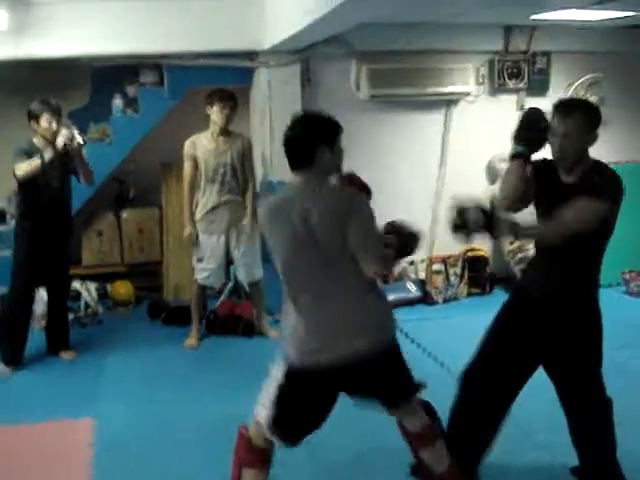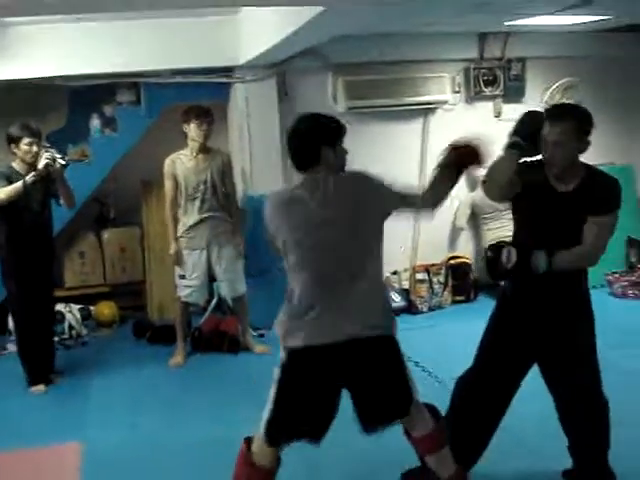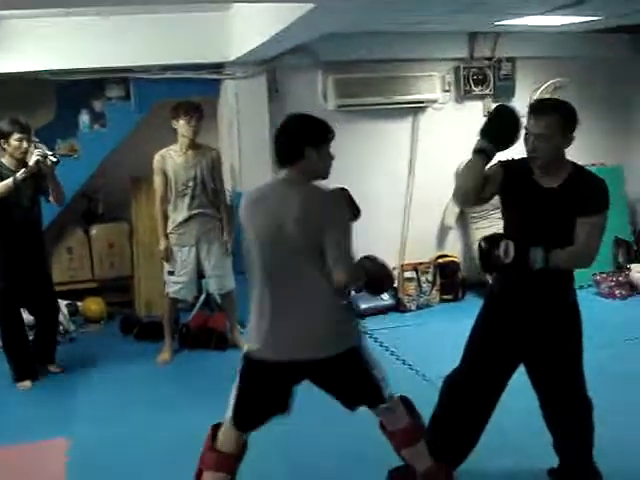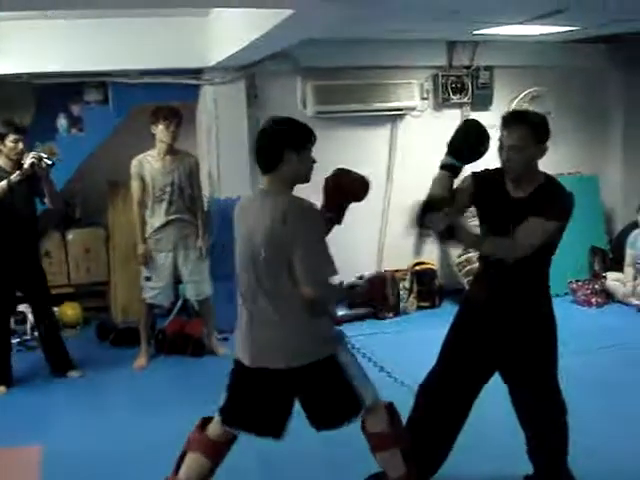
dt=0.3s
person 1, frame 1
left shoulder: (605, 182)
right shoulder: (542, 171)
left elbow: (558, 229)
right elbow: (509, 200)
left wrist: (497, 225)
right wrist: (521, 149)
left hip: (574, 307)
right hip: (530, 297)
left knee: (585, 396)
right knee: (482, 378)
person 1, frame 2
left shoulder: (602, 189)
right shoulder: (526, 176)
left elbow: (589, 253)
right elbow: (493, 189)
left wrist: (536, 261)
right wrist: (517, 144)
left hip: (567, 310)
right hip: (518, 302)
left knee: (584, 400)
right knee: (478, 387)
person 1, frame 3
left shoulder: (589, 188)
right shoulder: (510, 172)
left elbow: (584, 255)
right elbow: (464, 197)
left wrist: (531, 256)
right wrist: (485, 147)
left hip: (554, 308)
right hip: (505, 299)
left knee: (565, 398)
right knee: (466, 384)
person 1, frame 4
left shoulder: (555, 199)
right shoulder: (485, 182)
left elbow: (511, 249)
right elbow: (438, 207)
left wrist: (455, 230)
right wrist: (452, 162)
left hip: (528, 315)
right hip: (480, 306)
left knee: (541, 404)
right knee: (441, 390)
person 2, frame 1
left shoulder: (268, 211)
right shoulder: (347, 200)
right elbow: (375, 270)
right wrist: (393, 249)
left hip: (308, 347)
right hip: (368, 336)
left knee: (260, 431)
right knee: (408, 407)
person 2, frame 2
left shoulder: (275, 207)
right shoulder: (356, 187)
right elbow: (426, 202)
right wrist: (452, 169)
left hip: (306, 338)
right hip: (369, 331)
left knee: (269, 439)
right knee: (413, 413)
person 2, frame 3
left shoulder: (250, 203)
right shoulder: (326, 203)
right elbow: (342, 278)
left hip: (268, 342)
right hip: (329, 337)
left knee: (232, 431)
right knee: (389, 406)
person 2, frame 4
left shoulder: (245, 207)
right shoulder: (299, 212)
right elbow: (313, 293)
left wrist: (333, 210)
left hip: (254, 348)
right hip: (310, 346)
left knee: (223, 427)
right knee: (374, 408)
person 3, frame 1
left shoulder: (65, 153)
right shoulder: (25, 150)
left elbow: (88, 180)
left wrist: (77, 153)
right wrist: (53, 152)
left hip: (59, 231)
right hip: (30, 232)
left knee: (59, 290)
left ankle: (58, 343)
person 3, frame 2
left shoulder: (46, 176)
left elbow: (69, 204)
left wrist: (58, 175)
right wrist: (35, 174)
left hip: (42, 255)
left knee: (45, 315)
right knee: (24, 317)
left ankle: (46, 368)
right ankle: (35, 376)
person 3, frame 3
left shoulder: (34, 170)
left elbow: (58, 200)
left wrist: (49, 172)
right wrist: (25, 172)
left hip: (34, 252)
left knee: (48, 308)
left ankle: (44, 357)
right ankle: (24, 370)
person 3, frame 4
left shoulder: (30, 174)
left elbow: (54, 203)
left wrist: (44, 174)
left hip: (28, 254)
left knee: (44, 311)
left ankle: (61, 365)
person 4, frame 1
left shoulder: (242, 143)
right shoulder: (194, 144)
left elbow: (250, 182)
right elbow: (189, 186)
left wrist: (252, 215)
right wrist: (189, 222)
left hip: (240, 218)
right hip: (208, 220)
left knee: (253, 273)
right knee: (202, 278)
left ankle: (262, 320)
right ankle: (195, 329)
person 4, frame 2
left shoulder: (222, 159)
right shoulder: (173, 162)
left elbow: (232, 198)
right elbow: (171, 204)
left wrist: (239, 232)
right wrist: (173, 241)
left hip: (222, 233)
right hip: (190, 236)
left knee: (236, 289)
right knee: (186, 296)
left ankle: (246, 336)
right ankle: (180, 347)
person 4, frame 3
left shoulder: (211, 155)
right shoulder: (162, 159)
left elbow: (220, 194)
right elbow: (160, 201)
left wrist: (226, 229)
right wrist: (162, 237)
left hip: (210, 229)
right hip: (179, 233)
left knee: (225, 285)
right knee: (174, 292)
left ankle: (234, 332)
right ankle: (168, 344)
person 4, frame 4
left shoulder: (189, 161)
right shoulder: (140, 163)
left elbow: (198, 200)
right elbow: (138, 205)
left wrist: (202, 234)
right wrist: (140, 242)
left hip: (188, 235)
right hip: (157, 237)
left knee: (202, 291)
right knee: (151, 298)
left ankle: (211, 339)
right ankle: (144, 349)
